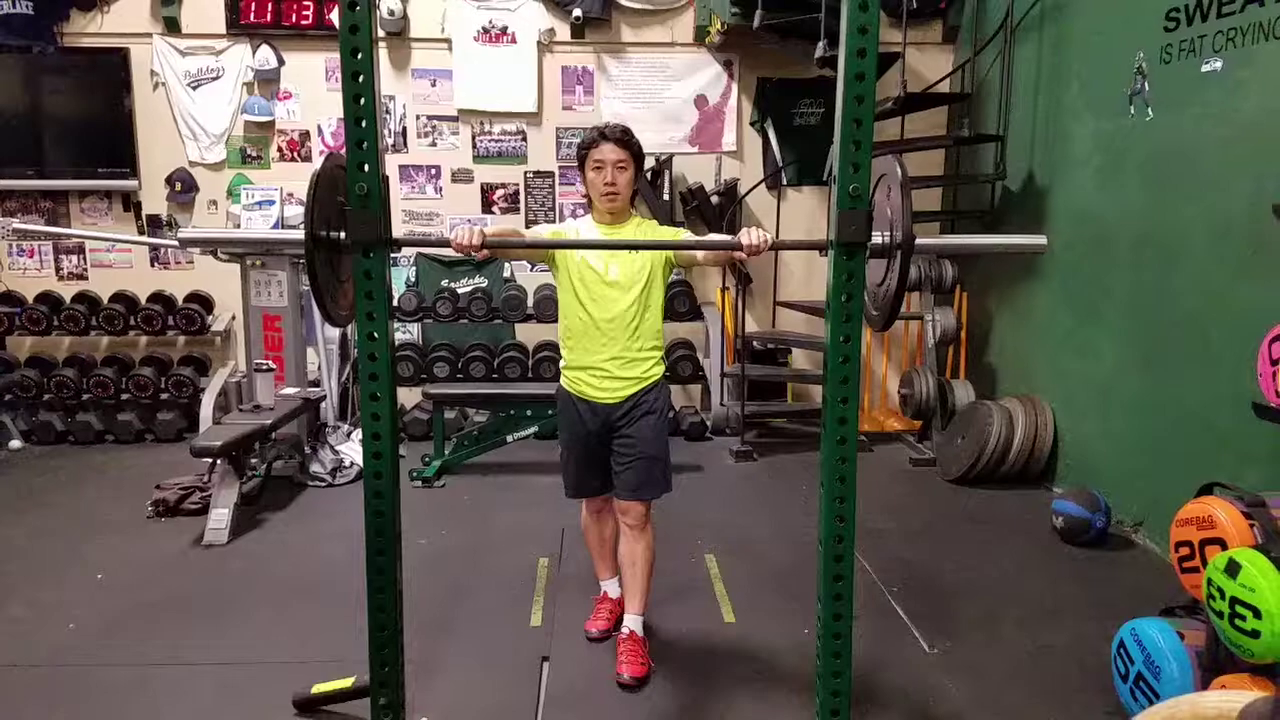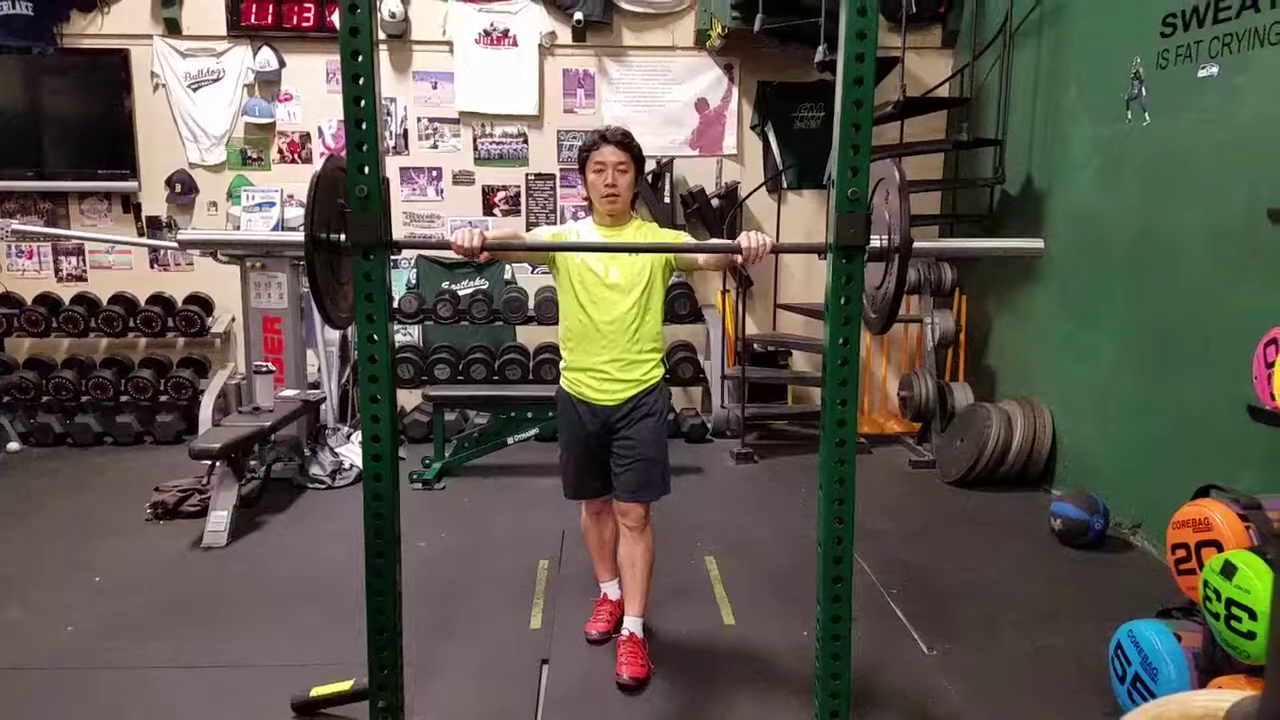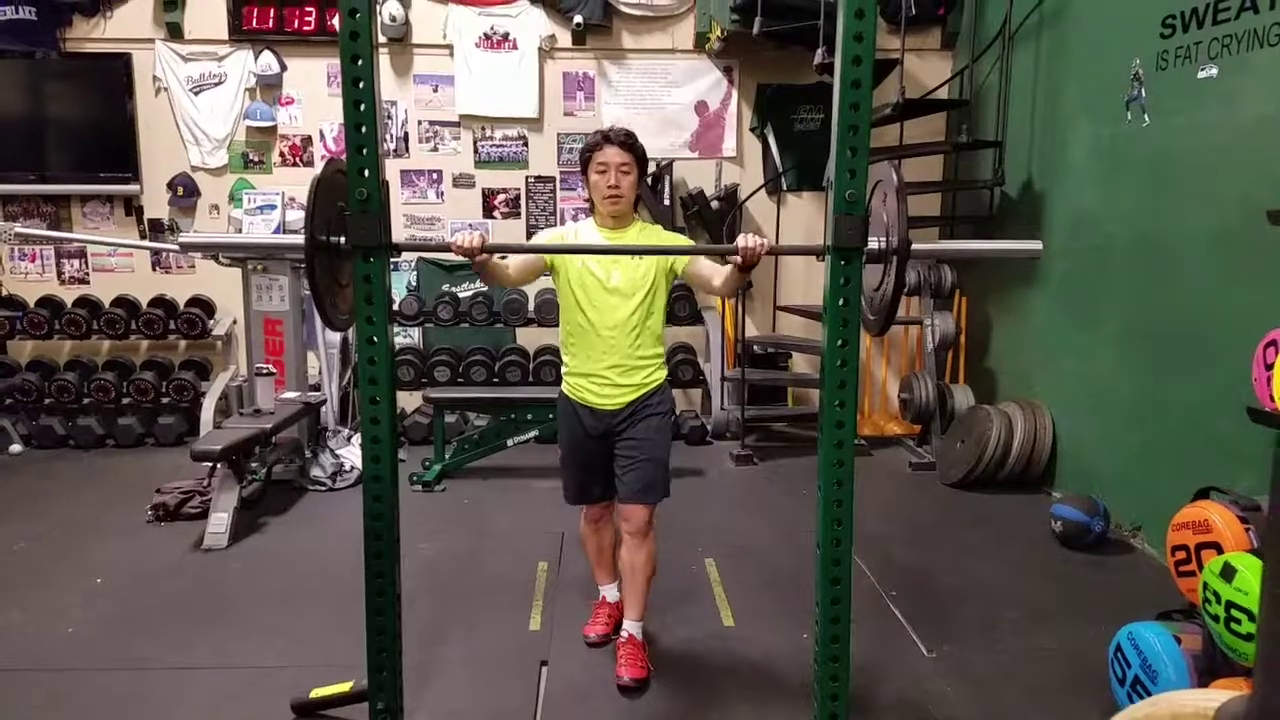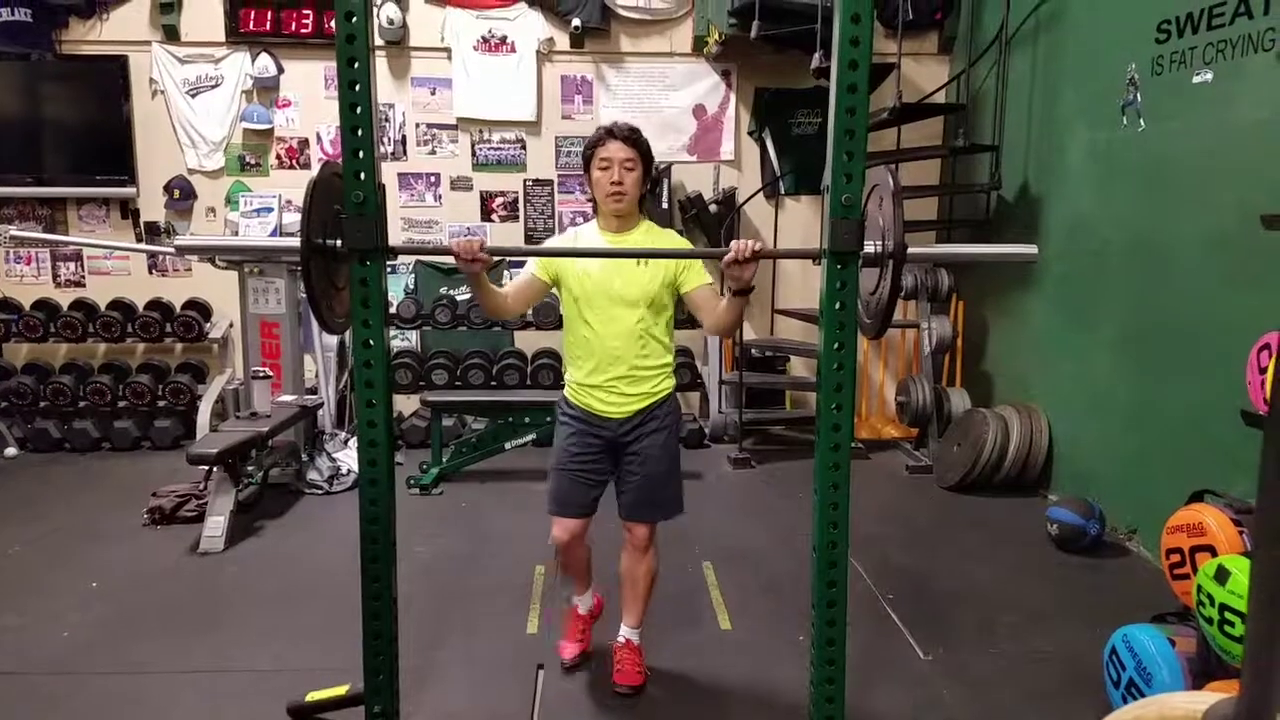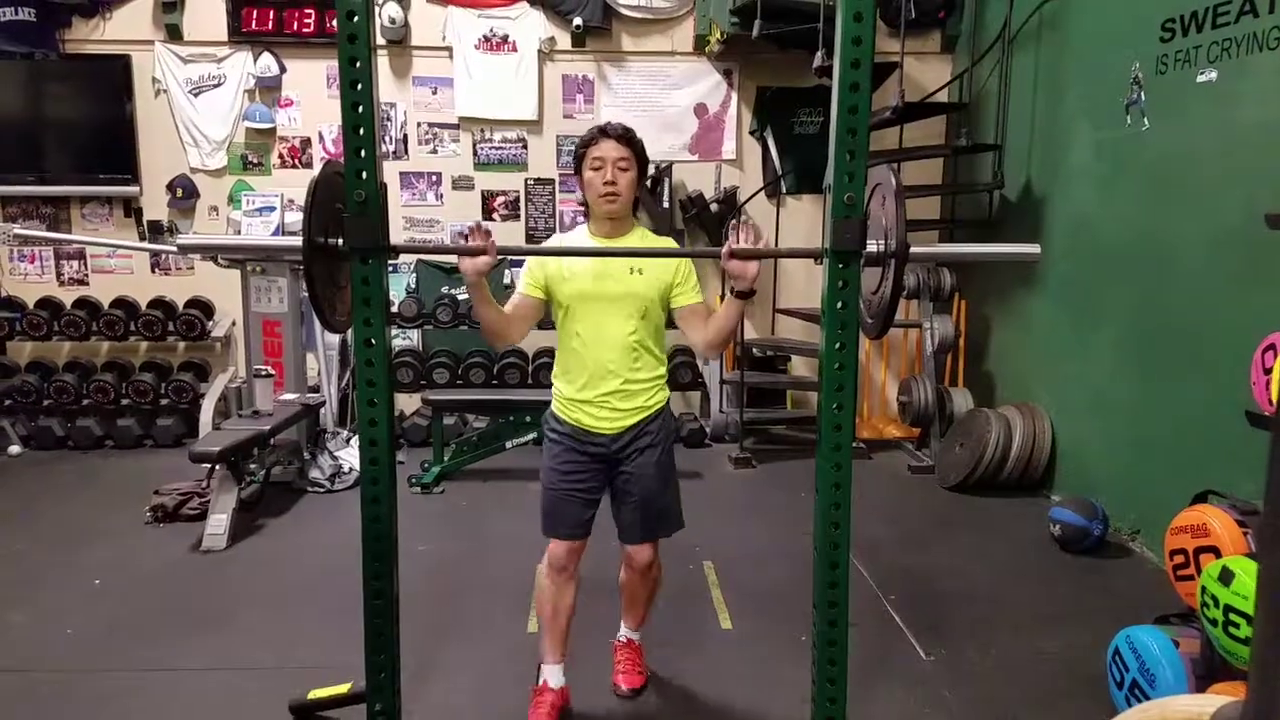
dt=0.3s
person 1, frame 1
left shoulder: (658, 236)
right shoulder: (563, 235)
left elbow: (707, 251)
right elbow: (515, 240)
left wrist: (741, 244)
right wrist: (480, 237)
left hip: (641, 394)
right hip: (580, 394)
left knee: (634, 512)
right knee: (595, 503)
left ankle: (633, 627)
right ankle: (610, 592)
person 1, frame 2
left shoulder: (659, 238)
right shoulder: (562, 236)
left elbow: (708, 257)
right elbow: (514, 245)
left wrist: (742, 250)
right wrist: (480, 242)
left hip: (641, 397)
right hip: (579, 395)
left knee: (633, 513)
right knee: (594, 504)
left ankle: (633, 630)
right ankle: (608, 595)
person 1, frame 3
left shoulder: (663, 243)
right shoulder: (562, 240)
left elbow: (718, 282)
right elbow: (508, 273)
left wrist: (743, 263)
right wrist: (479, 257)
left hip: (644, 401)
right hip: (581, 401)
left knee: (636, 518)
right knee: (594, 512)
left ankle: (633, 632)
right ankle: (608, 597)
person 1, frame 4
left shoulder: (672, 248)
right shoulder: (563, 248)
left elbow: (720, 325)
right elbow: (505, 307)
left wrist: (739, 285)
right wrist: (475, 277)
left hip: (650, 413)
right hip: (582, 411)
left knee: (640, 535)
right knee: (565, 533)
left ankle: (629, 639)
right ankle: (584, 603)
person 1, frame 5
left shoulder: (667, 256)
right shoulder: (553, 253)
left elbow: (709, 342)
right elbow: (506, 335)
left wrist: (741, 288)
right wrist: (476, 282)
left hip: (643, 426)
right hip: (571, 426)
left knee: (641, 555)
right knee: (559, 556)
left ankle: (628, 639)
